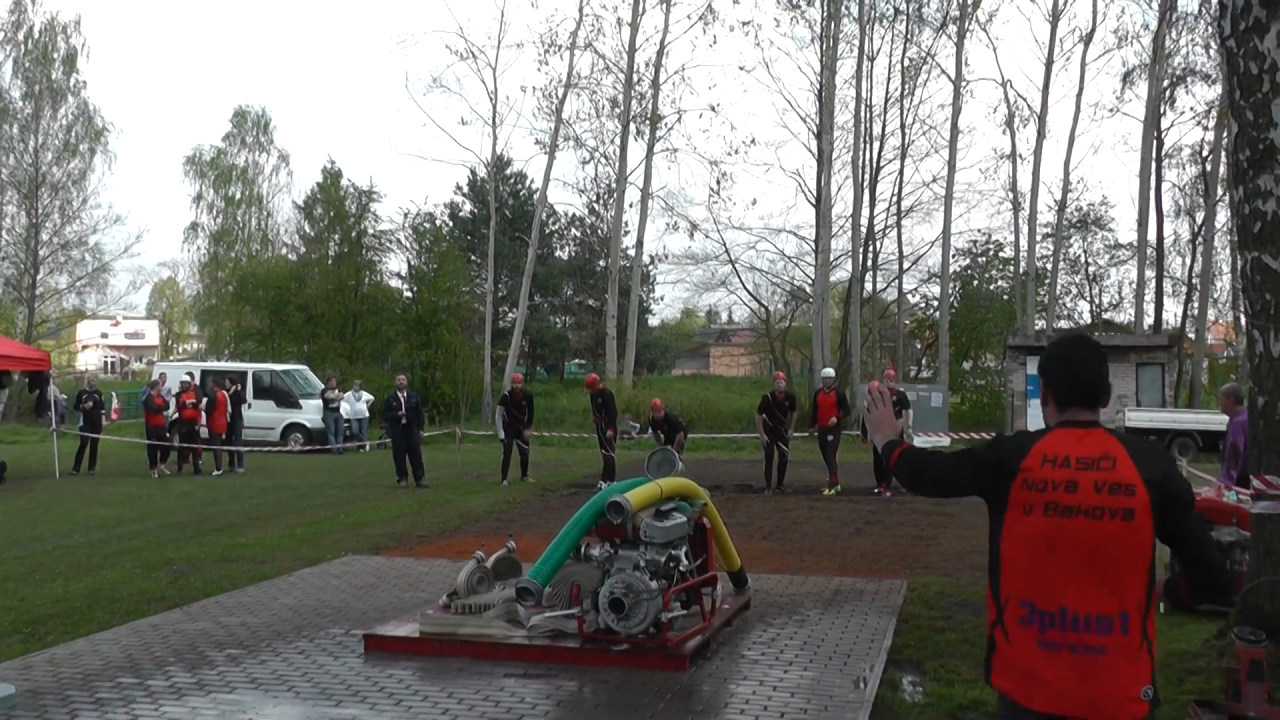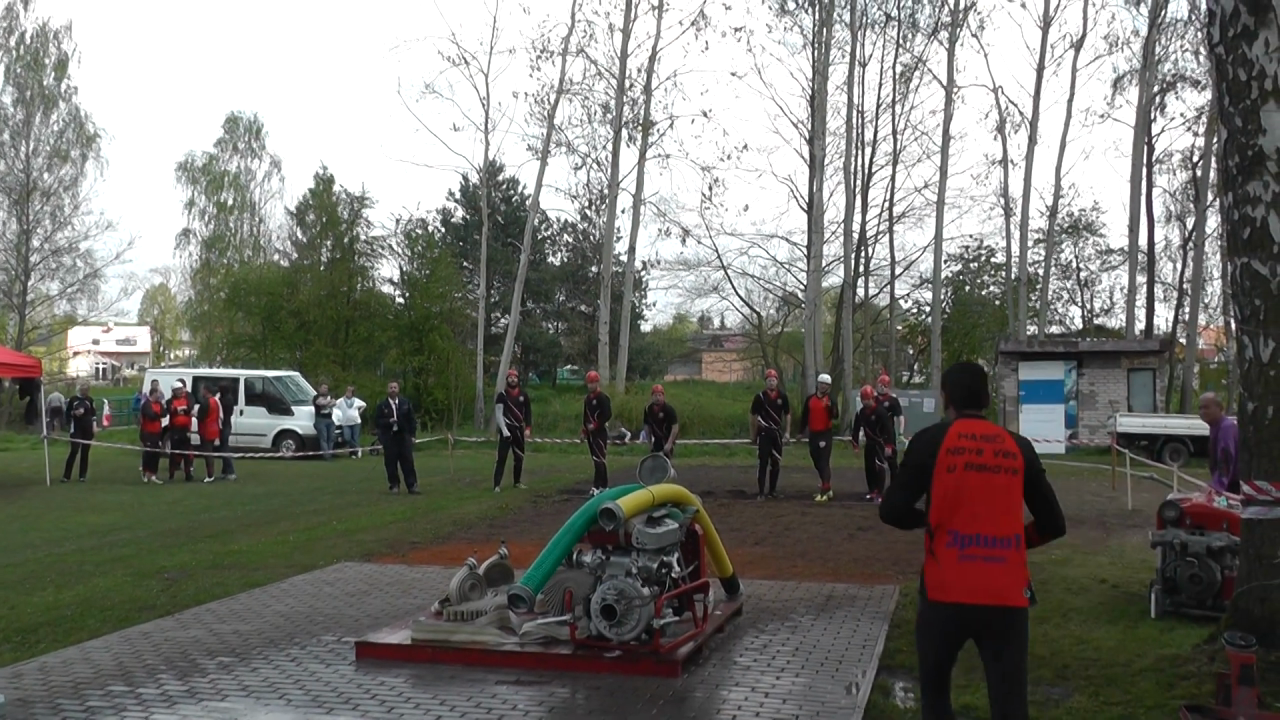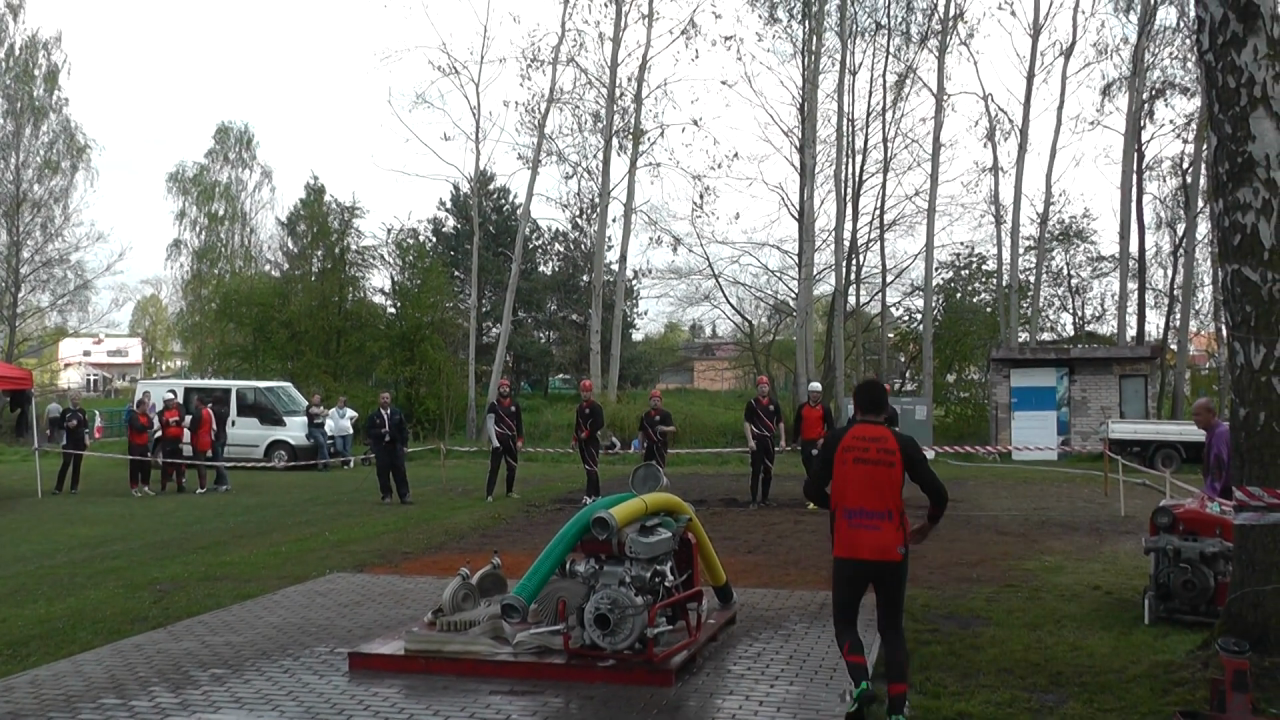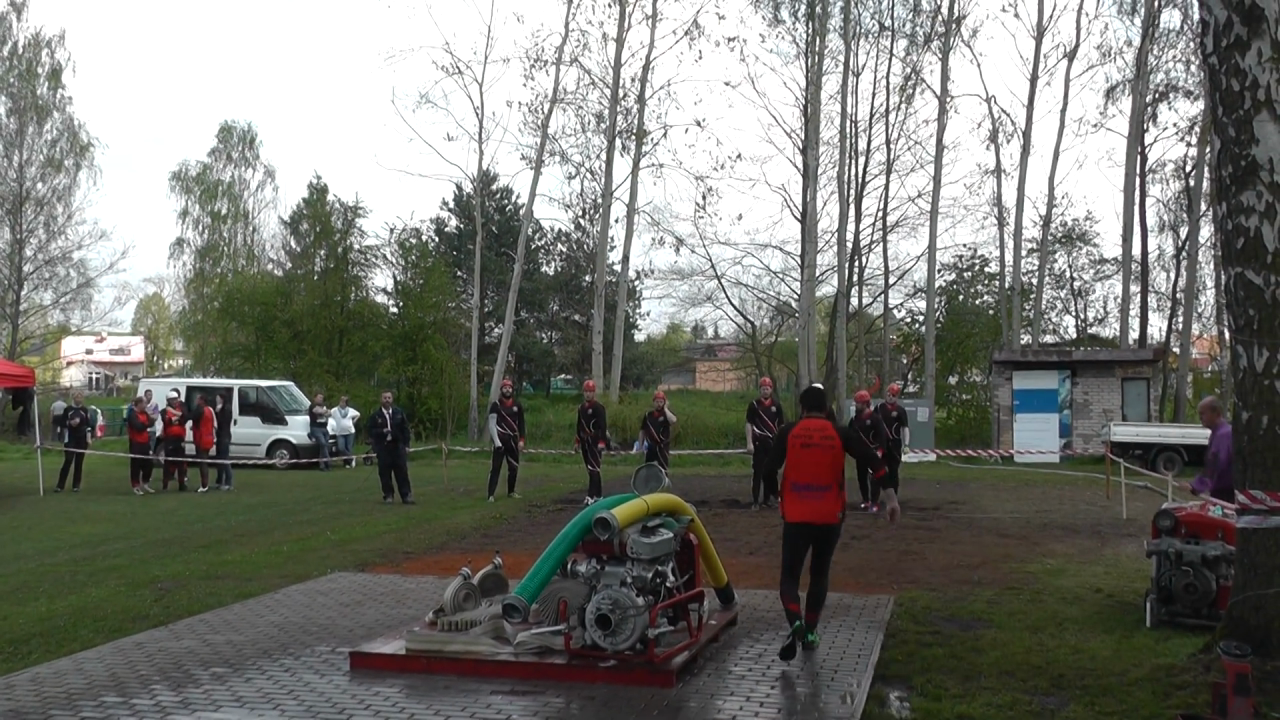
dt=0.7s
person 1, frame 1
left shoulder: (1011, 457)
right shoulder: (1151, 465)
left elbow: (925, 474)
right elbow: (1213, 581)
left wrist: (887, 439)
right wrist: (1163, 590)
left hip: (1031, 687)
person 1, frame 2
left shoulder: (931, 440)
right shoulder: (1019, 447)
left elbow: (892, 511)
right elbow: (1053, 525)
left hip: (946, 595)
right hip: (1007, 597)
left knee: (934, 690)
person 1, frame 3
left shoulder: (836, 440)
right shoulder: (903, 445)
left elbow: (813, 490)
right elbow: (938, 495)
right wrist: (928, 525)
left hip: (848, 550)
right hip: (891, 551)
left knee: (845, 621)
right knee: (892, 627)
left ankle: (862, 684)
person 1, frame 4
left shoulder: (789, 433)
right shoulder: (841, 433)
left elbow: (770, 470)
right elbow: (873, 460)
left wrist: (781, 495)
right wrist: (890, 495)
left hip: (796, 516)
right hip: (830, 517)
left knee: (789, 577)
right knee: (819, 573)
left ankle: (795, 625)
right ankle: (809, 633)
